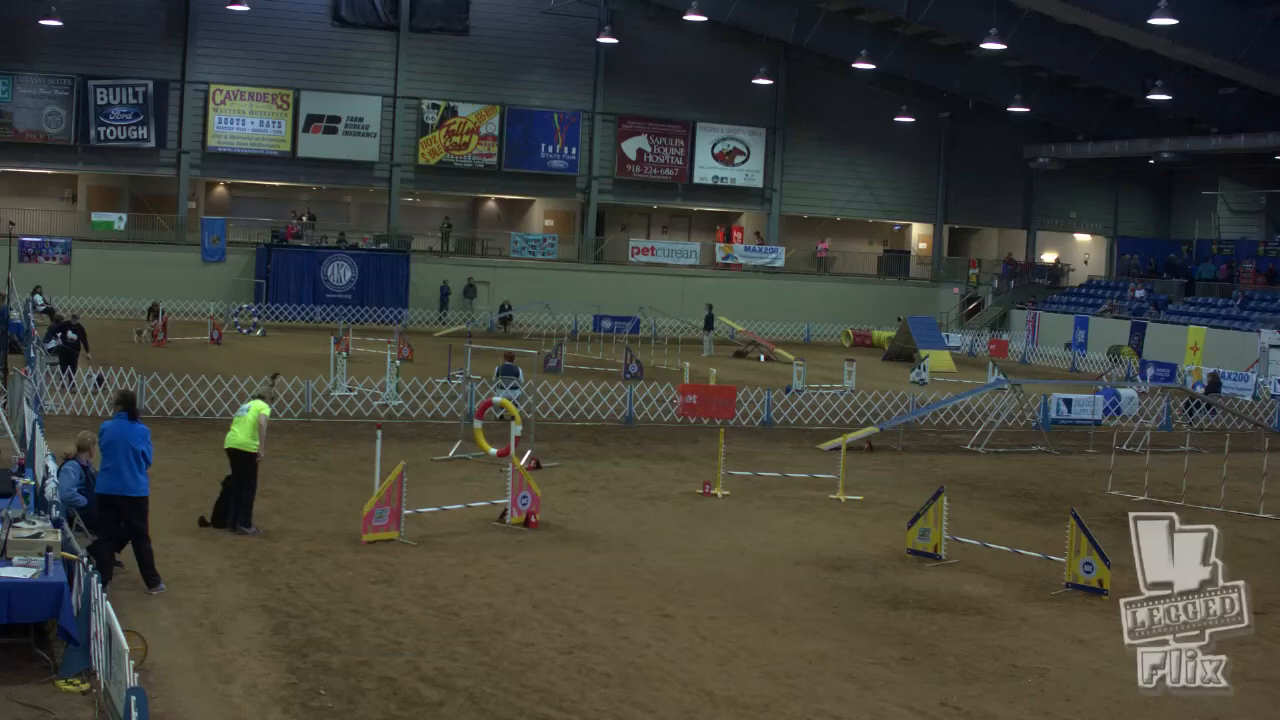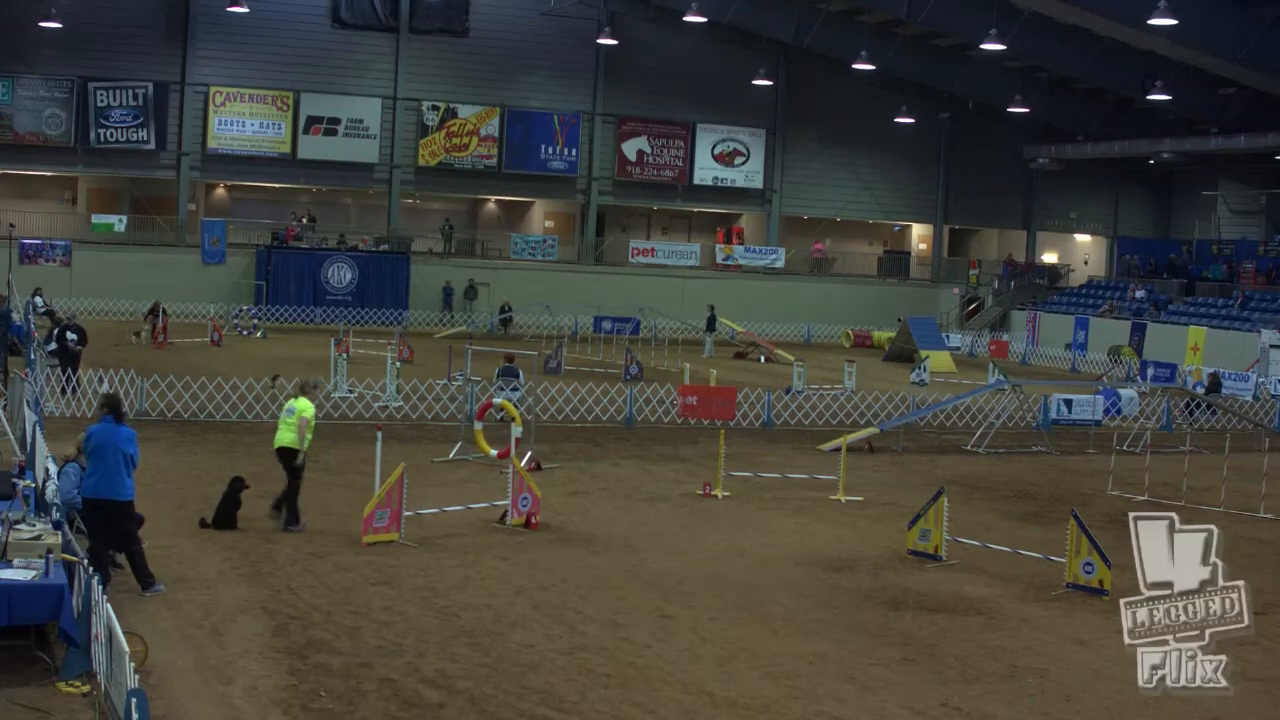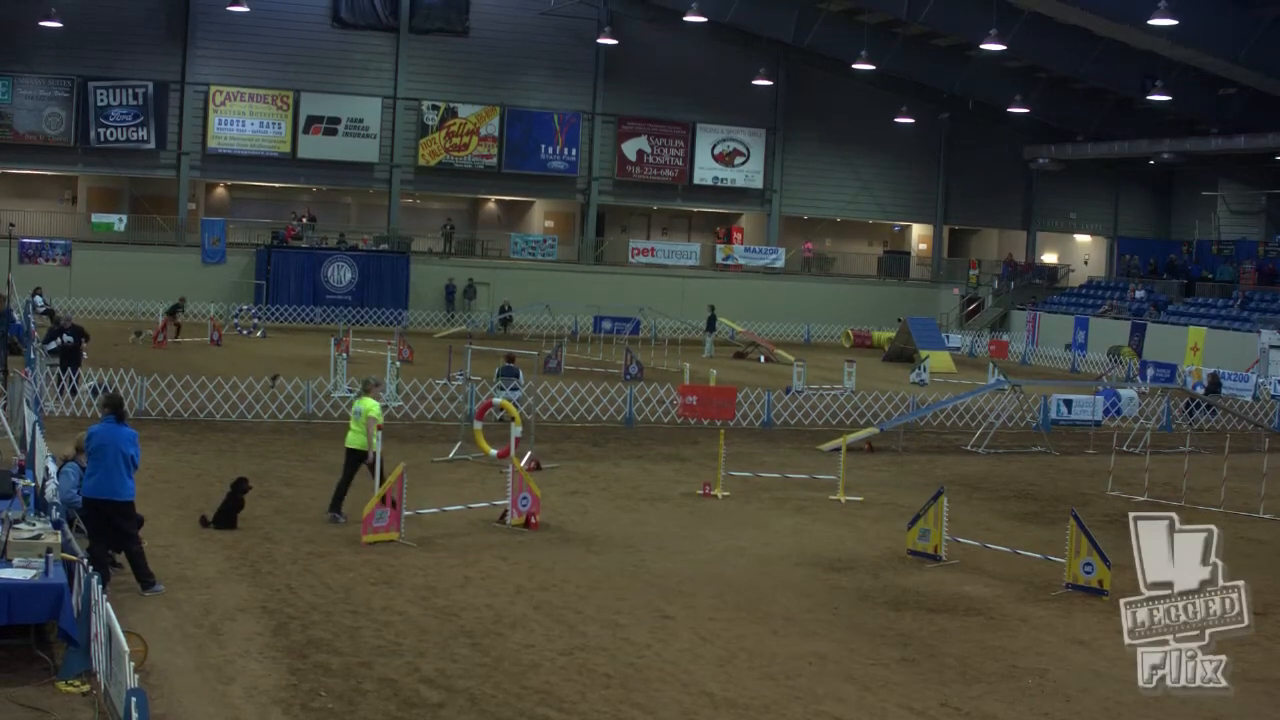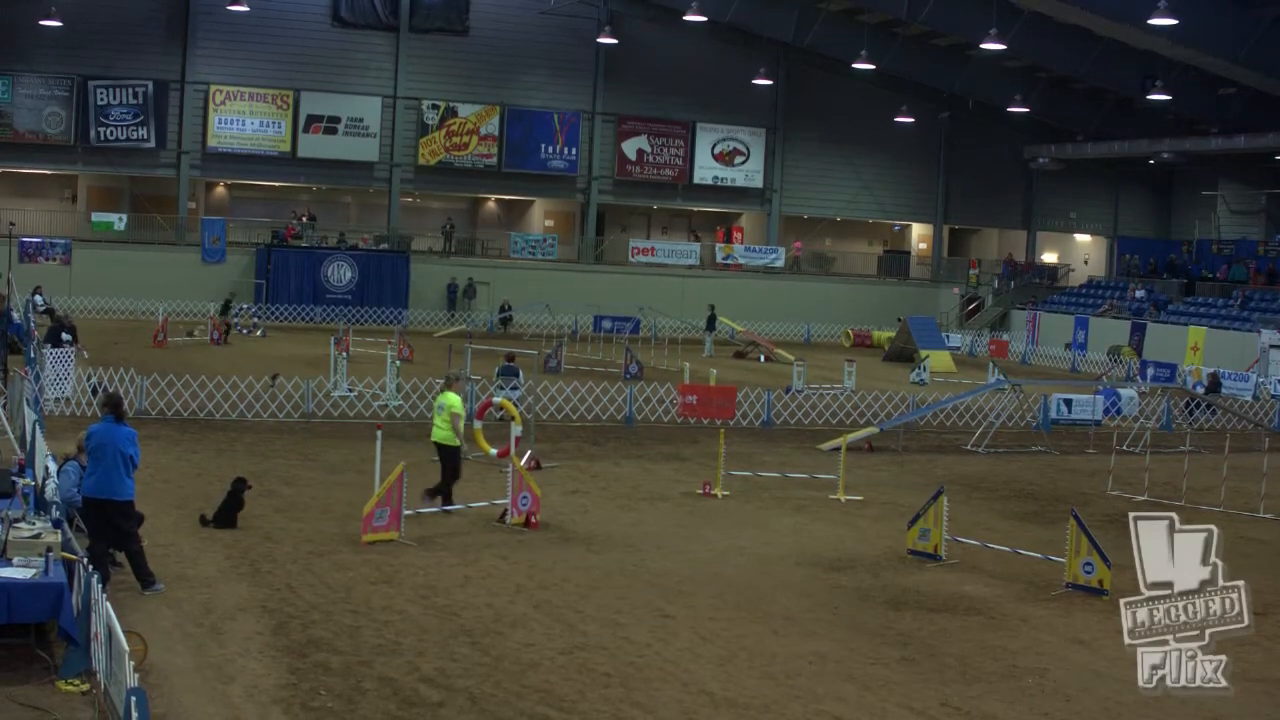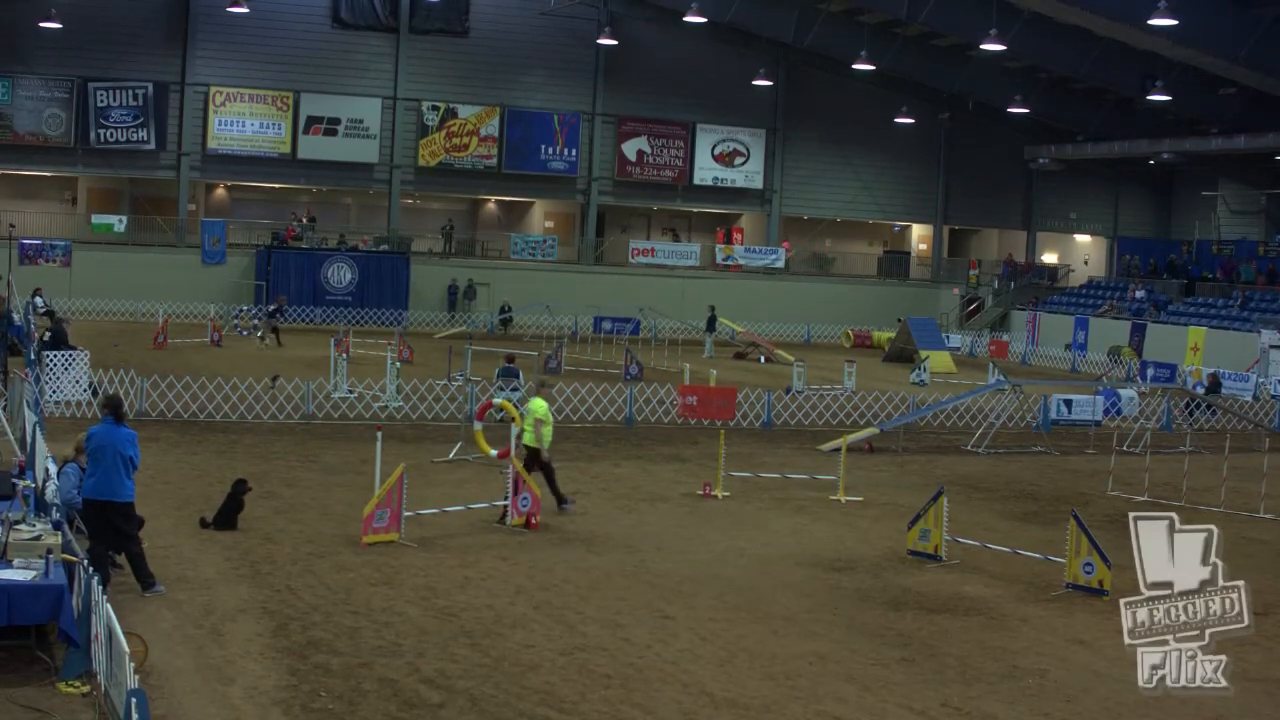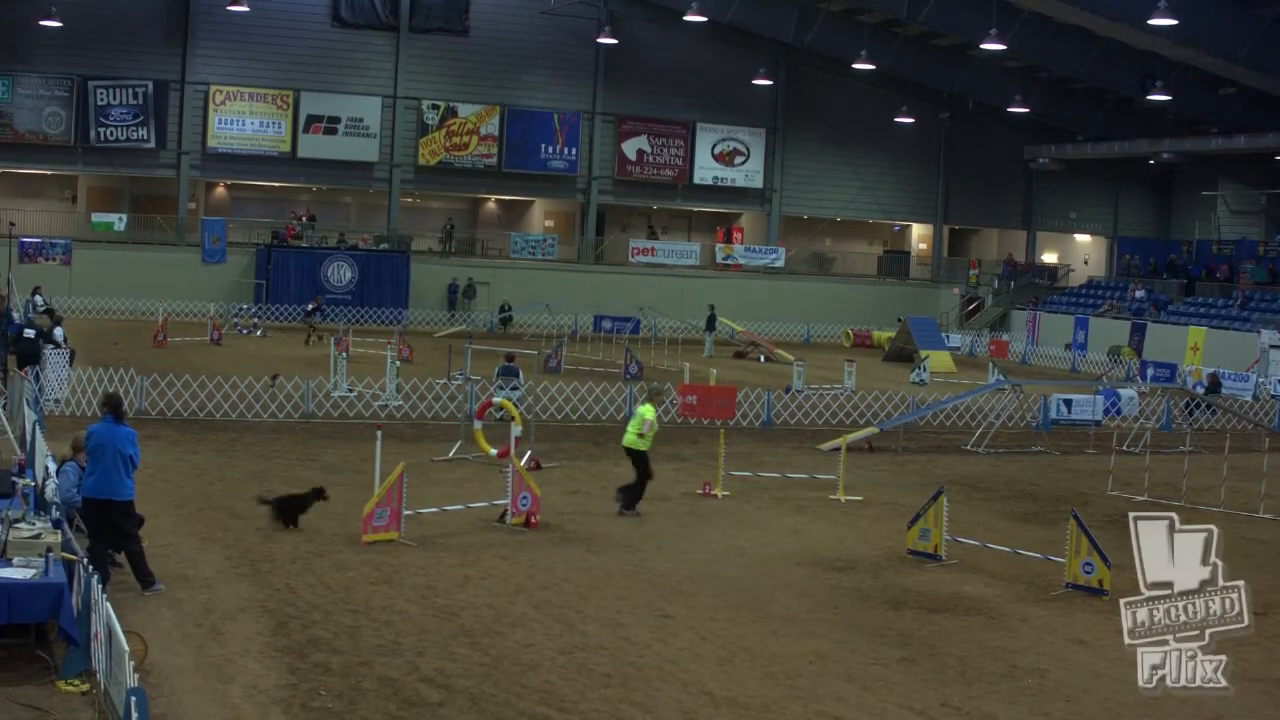
dt=0.7s
person 1, frame 1
left shoulder: (106, 428)
right shoulder: (142, 431)
left elbow: (103, 453)
right elbow: (148, 460)
left hip: (107, 490)
right hip: (135, 491)
left knee: (106, 536)
right knee: (141, 537)
left ankle: (102, 581)
right ankle: (153, 582)
person 1, frame 2
left shoulder: (92, 432)
right shoulder: (129, 434)
left elbow: (87, 458)
right elbow: (134, 463)
left hip: (93, 493)
right hip: (121, 494)
left knee: (98, 540)
right knee: (130, 539)
left ankle: (101, 583)
right ankle: (147, 583)
person 1, frame 3
left shoulder: (93, 432)
right shoulder: (130, 435)
left elbow: (88, 458)
right elbow: (135, 463)
left hip: (93, 494)
right hip: (121, 494)
left knee: (97, 540)
right knee: (131, 540)
left ankle: (100, 583)
right ankle: (147, 583)
person 1, frame 4
left shoulder: (93, 432)
right shoulder: (129, 434)
left elbow: (88, 457)
right elbow: (135, 463)
left hip: (93, 493)
right hip: (121, 494)
left knee: (98, 539)
right knee: (130, 539)
left ankle: (100, 582)
right ankle: (147, 582)
person 1, frame 5
left shoulder: (92, 433)
right shoulder: (129, 436)
left elbow: (88, 459)
right elbow: (134, 464)
left hip: (93, 494)
right hip: (121, 495)
left knee: (98, 541)
right knee: (131, 540)
left ankle: (100, 584)
right ankle: (147, 584)
person 1, frame 6
left shoulder: (92, 432)
right shoulder: (129, 434)
left elbow: (88, 457)
right elbow: (134, 463)
left hip: (92, 493)
right hip: (120, 493)
left knee: (97, 539)
right knee: (130, 538)
left ankle: (100, 583)
right ankle: (147, 582)
